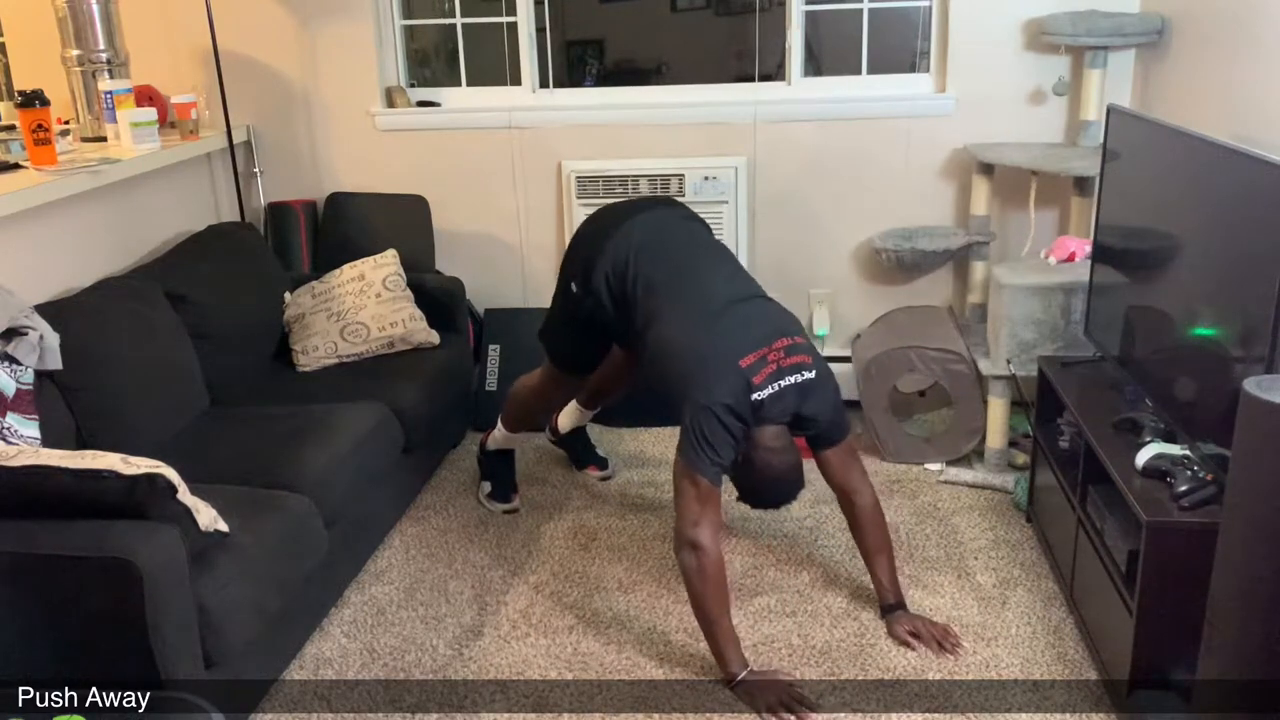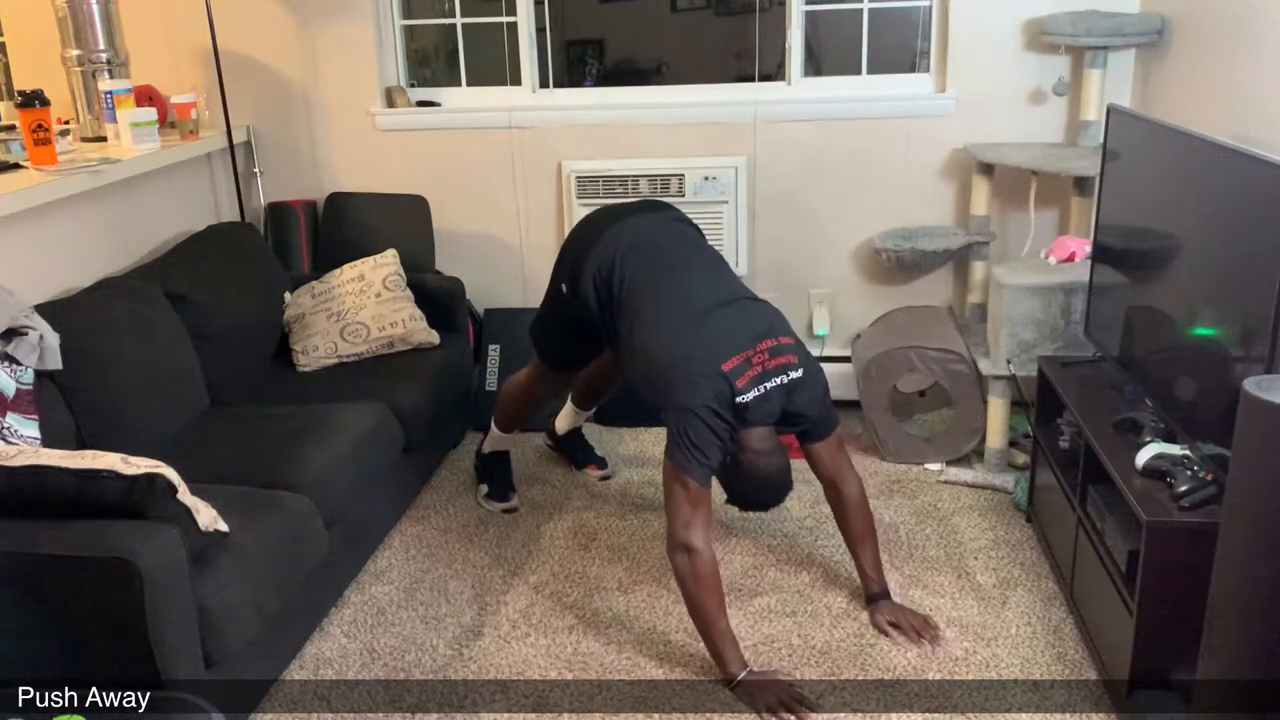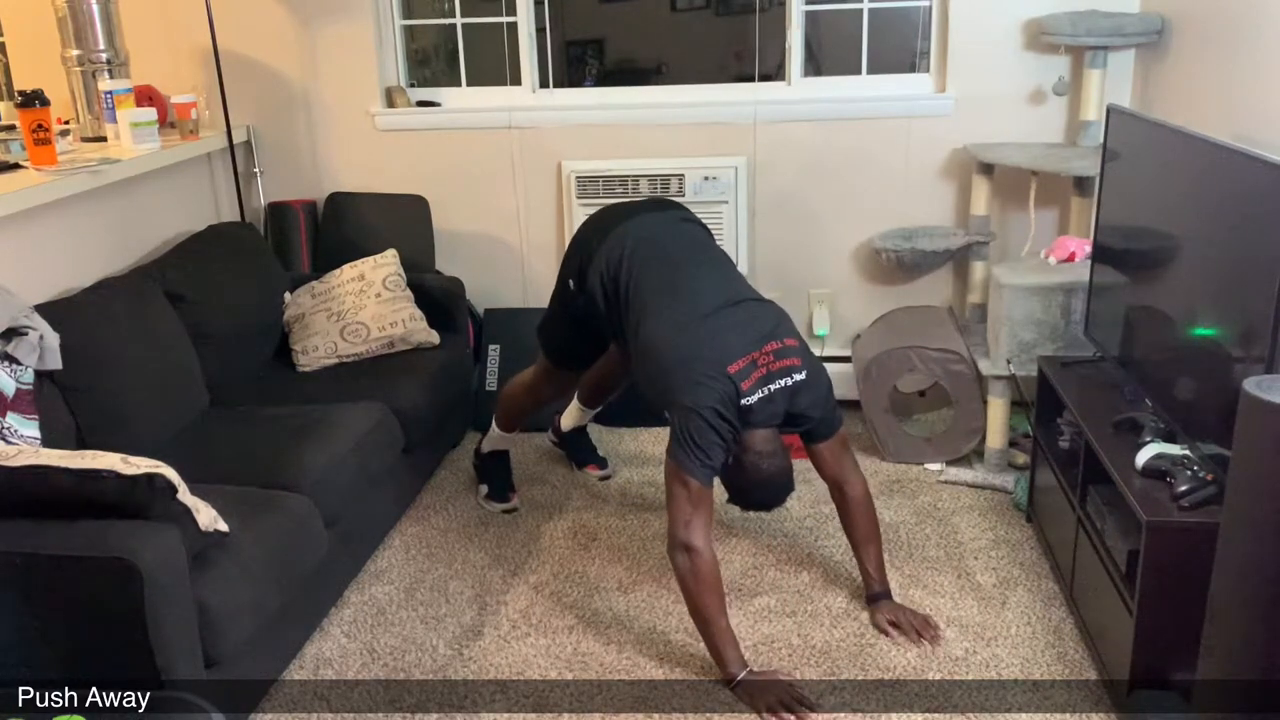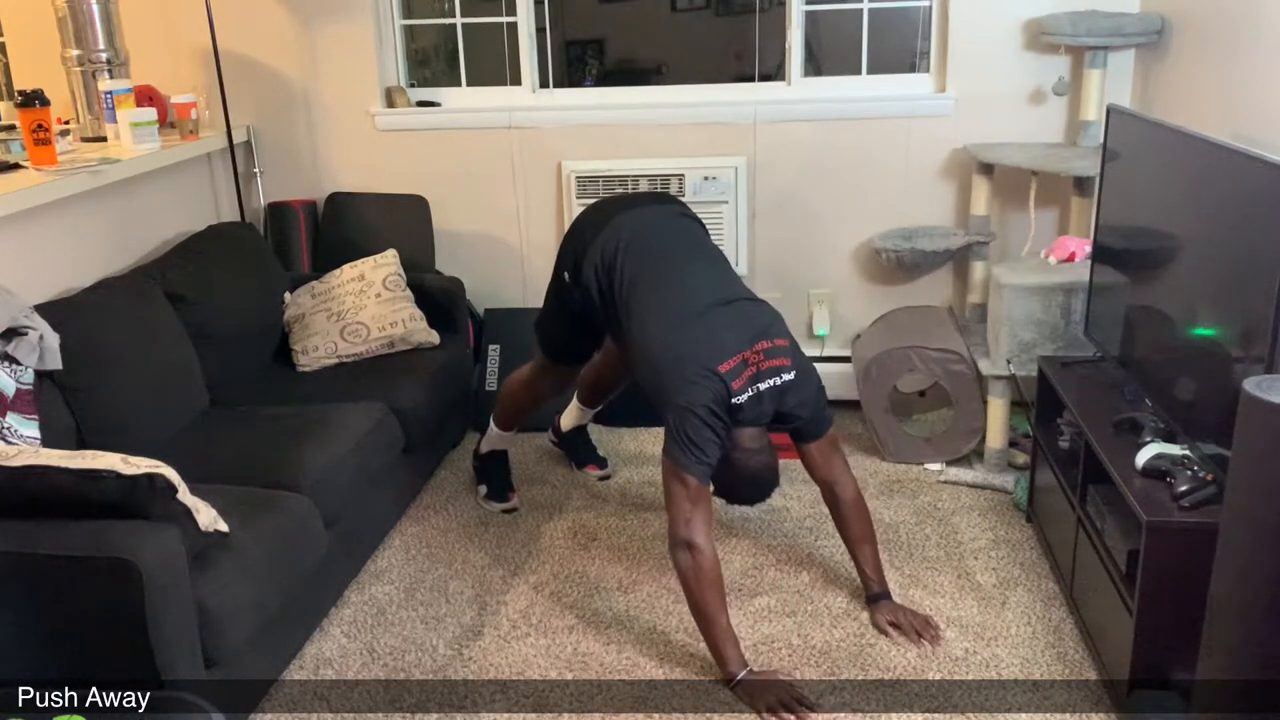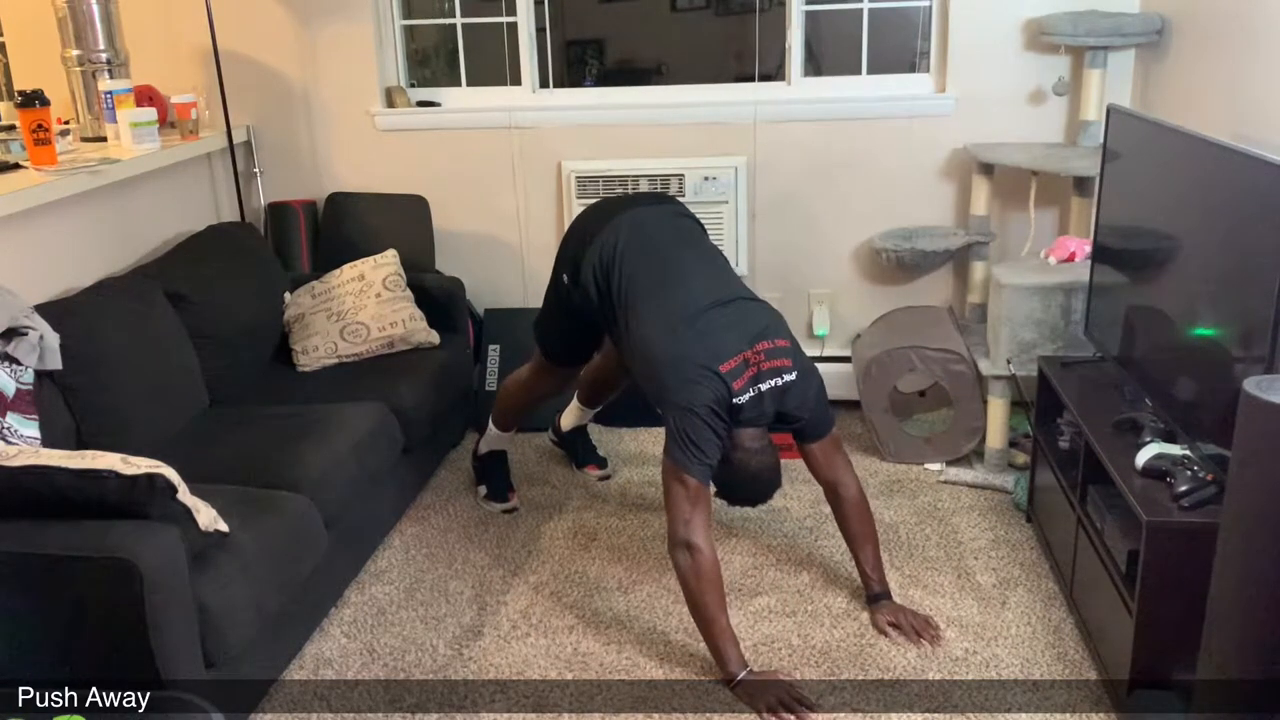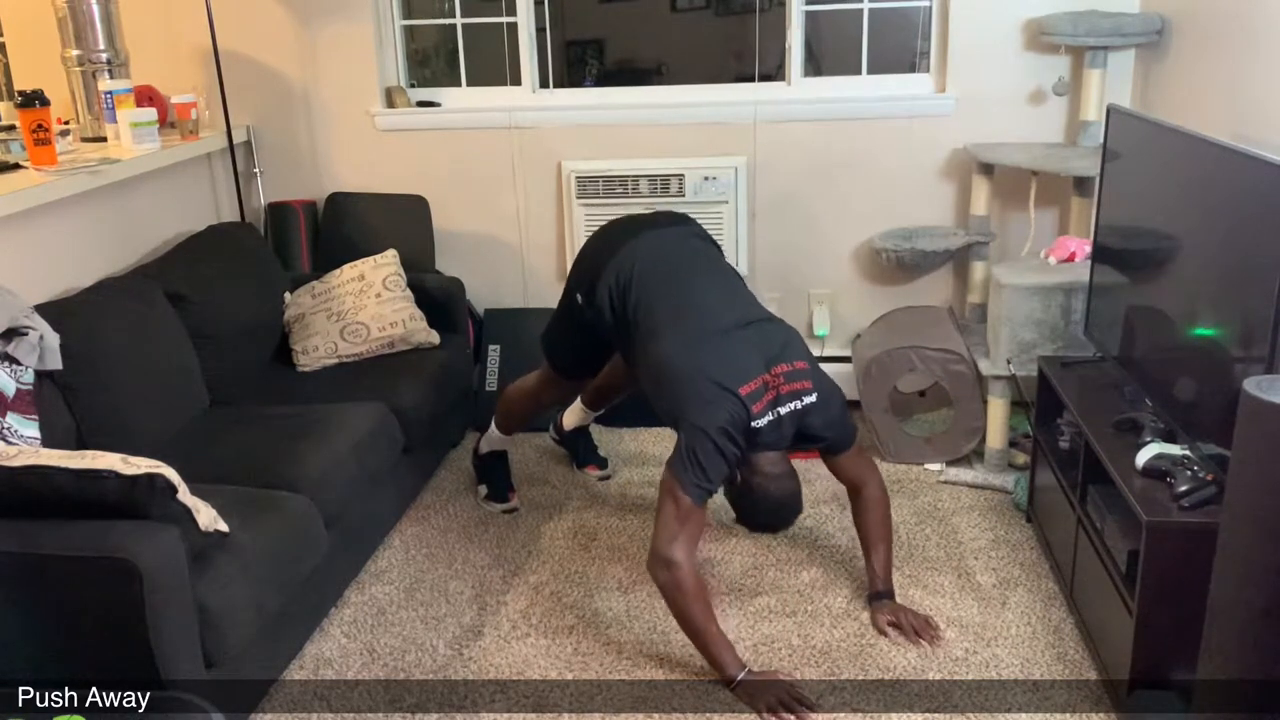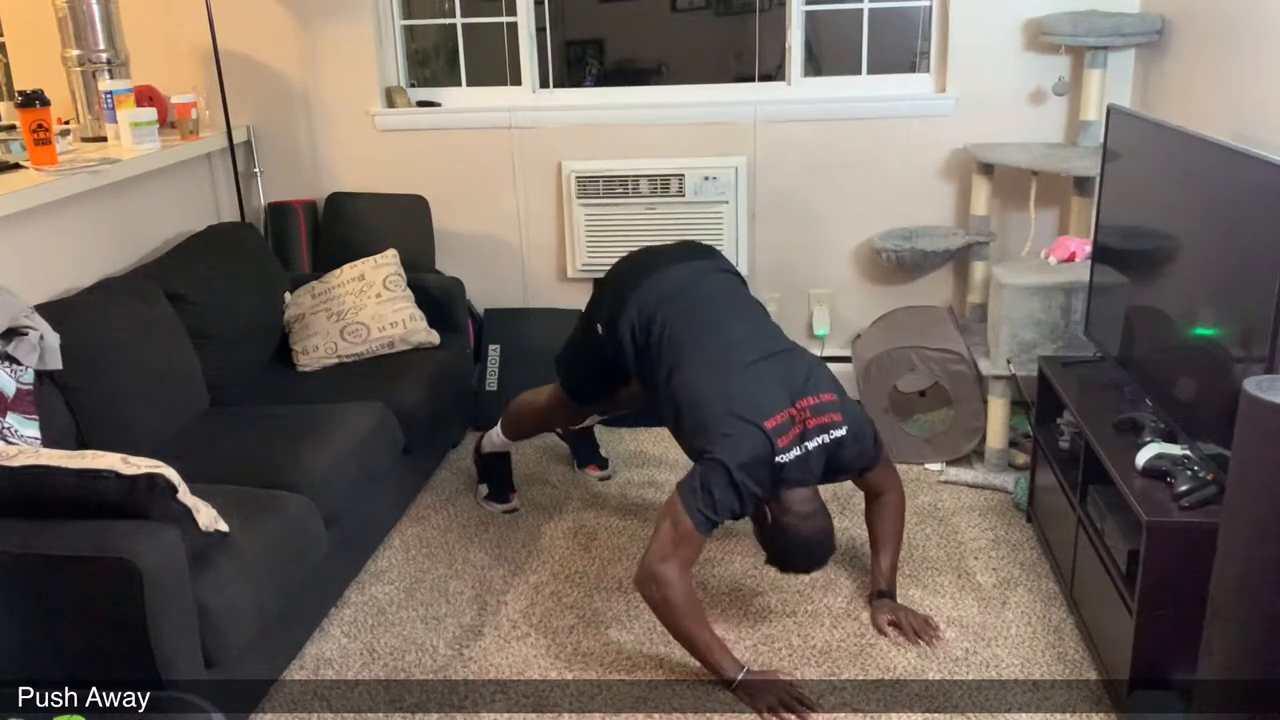
dt=0.3s
person 1, frame 1
left shoulder: (811, 382)
right shoulder: (716, 405)
left elbow: (856, 489)
right elbow: (696, 543)
left wrist: (894, 607)
right wrist: (738, 675)
left hip: (673, 228)
right hip: (610, 249)
left knee: (627, 360)
right knee: (561, 376)
left ankle: (569, 427)
right ankle: (497, 447)
person 1, frame 2
left shoulder: (801, 377)
right shoulder: (701, 405)
left elbow: (843, 482)
right elbow: (688, 545)
left wrist: (879, 596)
right wrist: (739, 675)
left hip: (663, 228)
right hip: (599, 252)
left knee: (616, 357)
right knee: (550, 374)
left ankle: (566, 429)
right ankle: (493, 449)
person 1, frame 3
left shoulder: (804, 380)
right shoulder: (706, 407)
left elbow: (848, 481)
right elbow: (689, 545)
left wrist: (879, 595)
right wrist: (739, 674)
left hip: (672, 228)
right hip: (606, 250)
left knee: (623, 356)
right knee: (556, 373)
left ankle: (571, 427)
right ankle: (493, 447)
person 1, frame 4
left shoulder: (795, 380)
right shoulder: (697, 404)
left elbow: (838, 481)
right elbow: (690, 543)
left wrist: (879, 595)
right wrist: (739, 674)
left hip: (668, 221)
right hip: (601, 241)
left knee: (622, 355)
right knee: (554, 370)
left ankle: (571, 427)
right ankle: (492, 448)
person 1, frame 5
left shoulder: (796, 379)
right shoulder: (699, 404)
left elbow: (841, 482)
right elbow: (690, 545)
left wrist: (879, 595)
right wrist: (739, 674)
left hip: (666, 222)
right hip: (600, 244)
left knee: (620, 357)
right knee: (551, 370)
left ankle: (570, 427)
right ankle: (491, 446)
person 1, frame 6
left shoulder: (816, 398)
right shoulder: (715, 428)
left elbow: (866, 482)
right elbow: (670, 559)
left wrist: (882, 594)
right wrist: (738, 676)
left hip: (682, 240)
right hip: (615, 265)
left knee: (631, 366)
right knee: (558, 382)
left ankle: (572, 426)
right ankle: (492, 447)
person 1, frame 7
left shoulder: (846, 430)
right shoulder: (739, 466)
left elbow: (886, 489)
right elbow: (658, 575)
left wrist: (883, 593)
right wrist: (738, 677)
left hip: (706, 272)
right hip: (636, 298)
left knee: (629, 390)
right knee: (566, 404)
left ankle: (579, 428)
right ankle: (494, 445)
